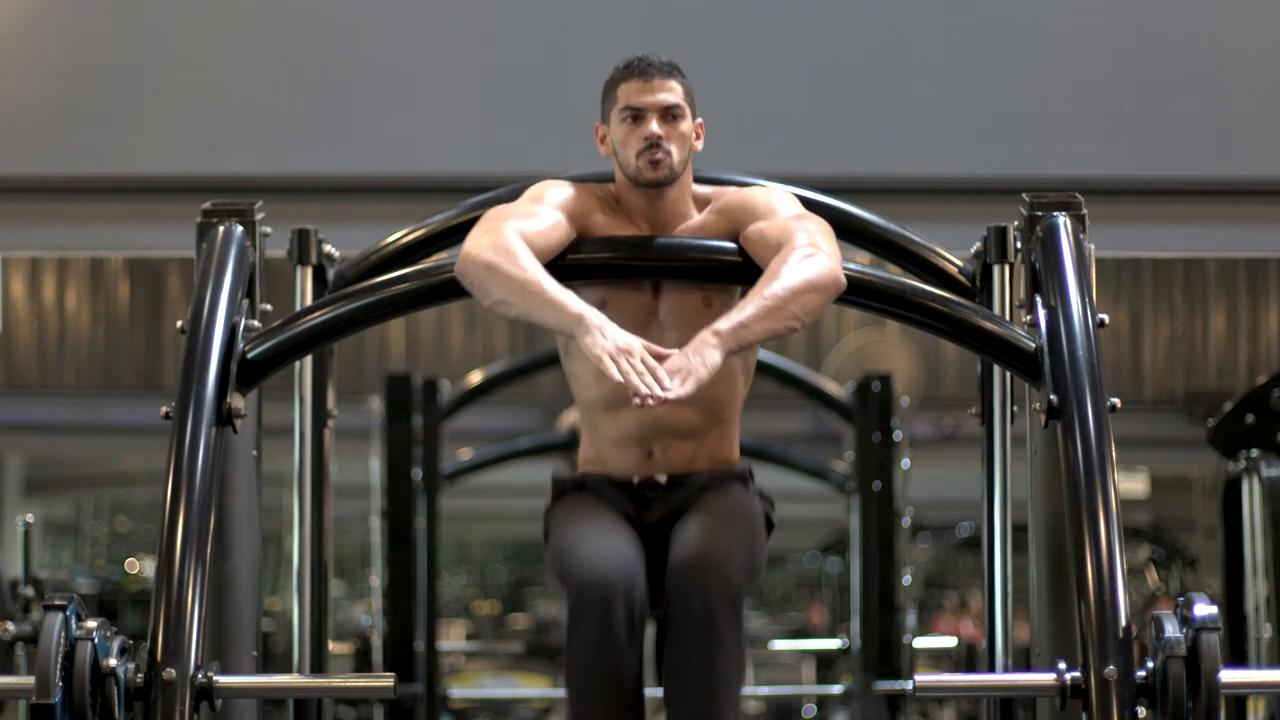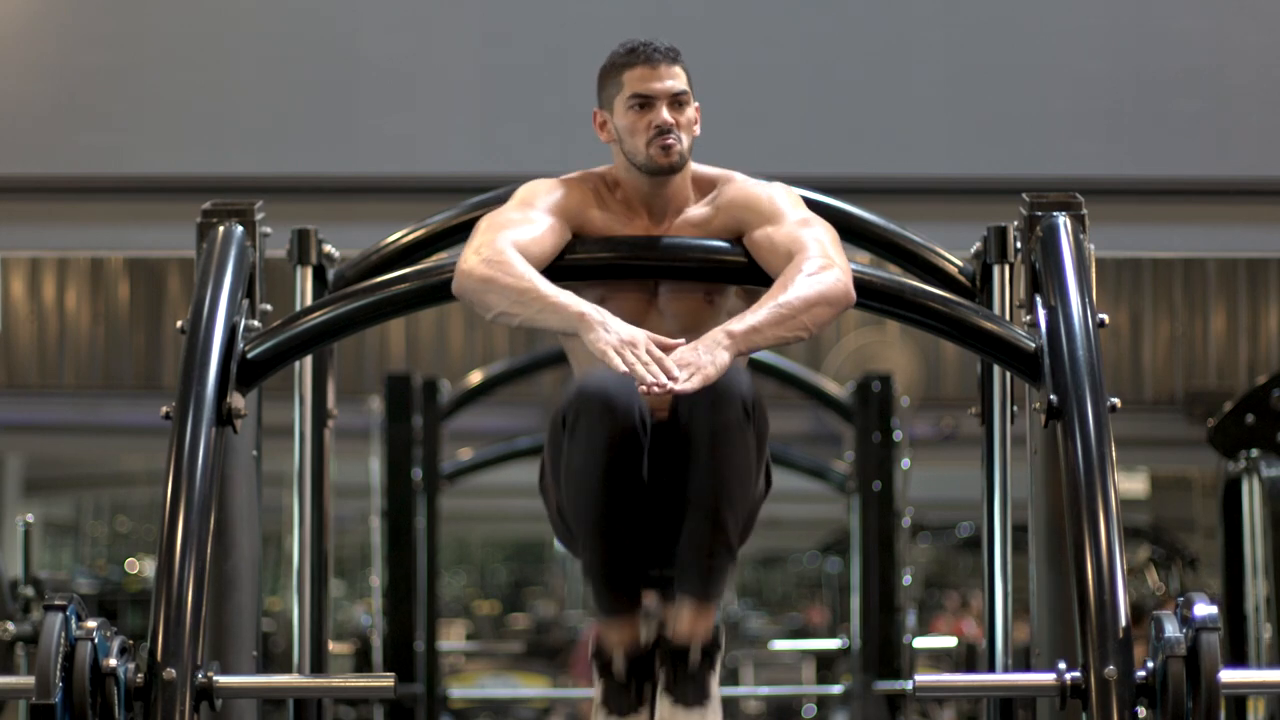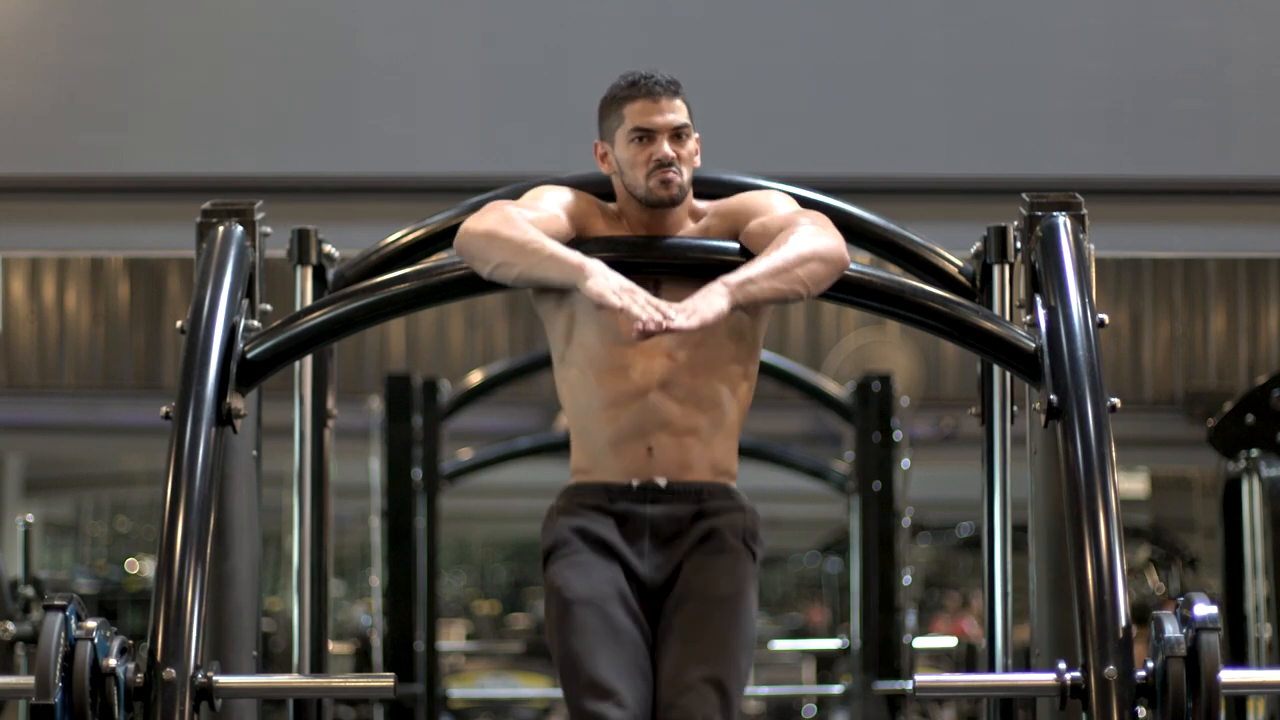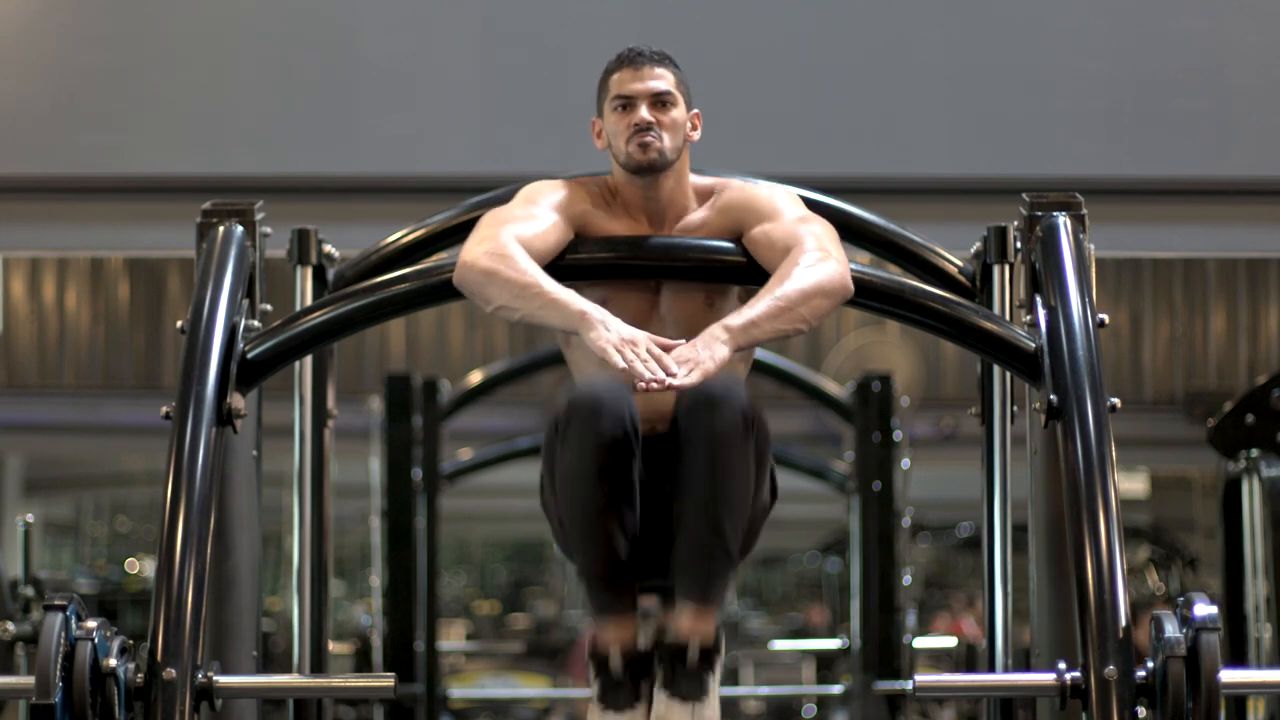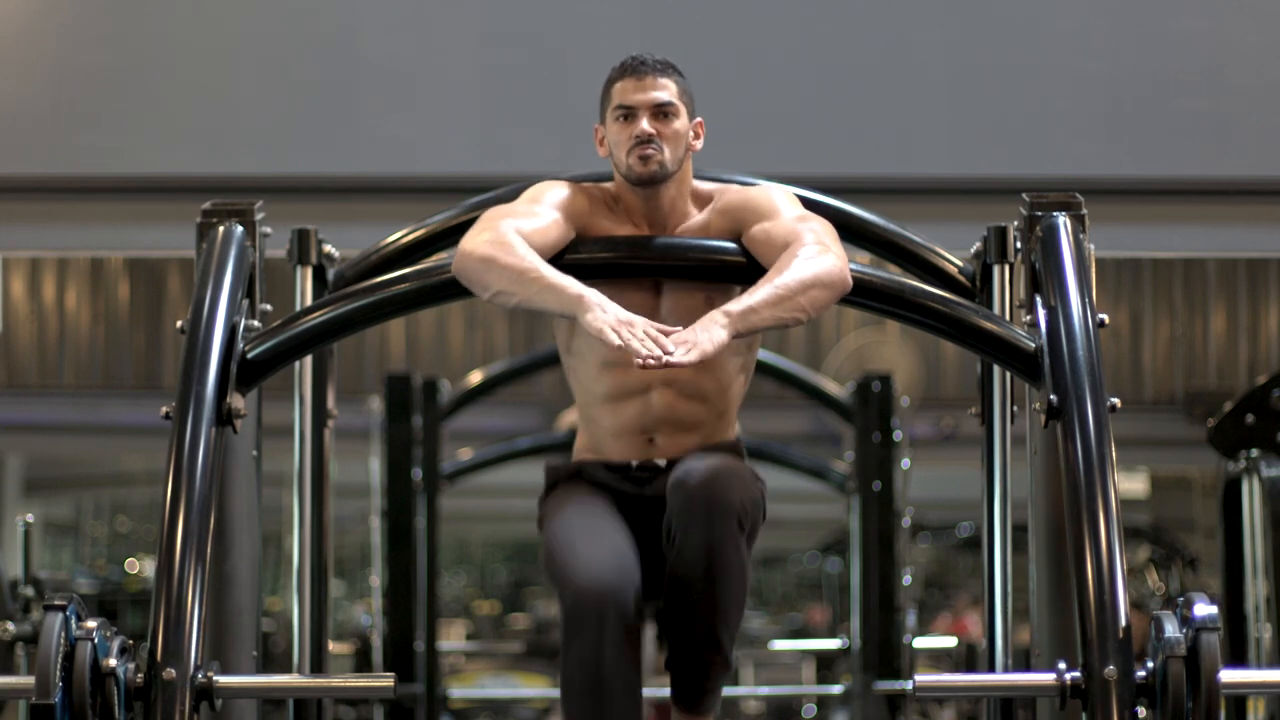
dt=0.4s
person 1, frame 1
left shoulder: (745, 212)
right shoulder: (570, 209)
left elbow: (821, 270)
right elbow: (480, 258)
left wrist: (715, 342)
right wrist: (588, 323)
left hip: (713, 501)
right hip: (600, 502)
left knee: (704, 572)
right knee: (601, 588)
person 1, frame 2
left shoulder: (745, 201)
right shoulder: (565, 201)
left elbow: (832, 281)
right elbow: (476, 272)
left wrist: (726, 340)
right wrist: (592, 322)
left hip: (706, 485)
right hip: (602, 492)
left knee: (726, 394)
right knee: (599, 402)
left ankle: (689, 637)
right ankle: (620, 645)
person 1, frame 3
left shoulder: (742, 220)
right shoulder: (569, 218)
left elbow: (825, 248)
right elbow: (478, 236)
left wrist: (721, 294)
right wrist: (592, 274)
left hip: (710, 524)
right hip: (590, 522)
person 1, frame 4
left shoulder: (745, 206)
right shoulder: (568, 206)
left elbow: (829, 274)
right elbow: (476, 265)
left wrist: (722, 335)
right wrist: (593, 321)
left hip: (710, 482)
right hip: (604, 490)
left knee: (722, 399)
right knee: (592, 406)
left ankle: (693, 639)
right ankle: (616, 645)
person 1, frame 5
left shoulder: (743, 207)
right shoulder: (569, 205)
left elbow: (828, 268)
right elbow: (477, 256)
left wrist: (721, 322)
right wrist: (589, 304)
left hip: (704, 501)
right hip: (599, 493)
left knee: (711, 492)
right knee: (597, 592)
